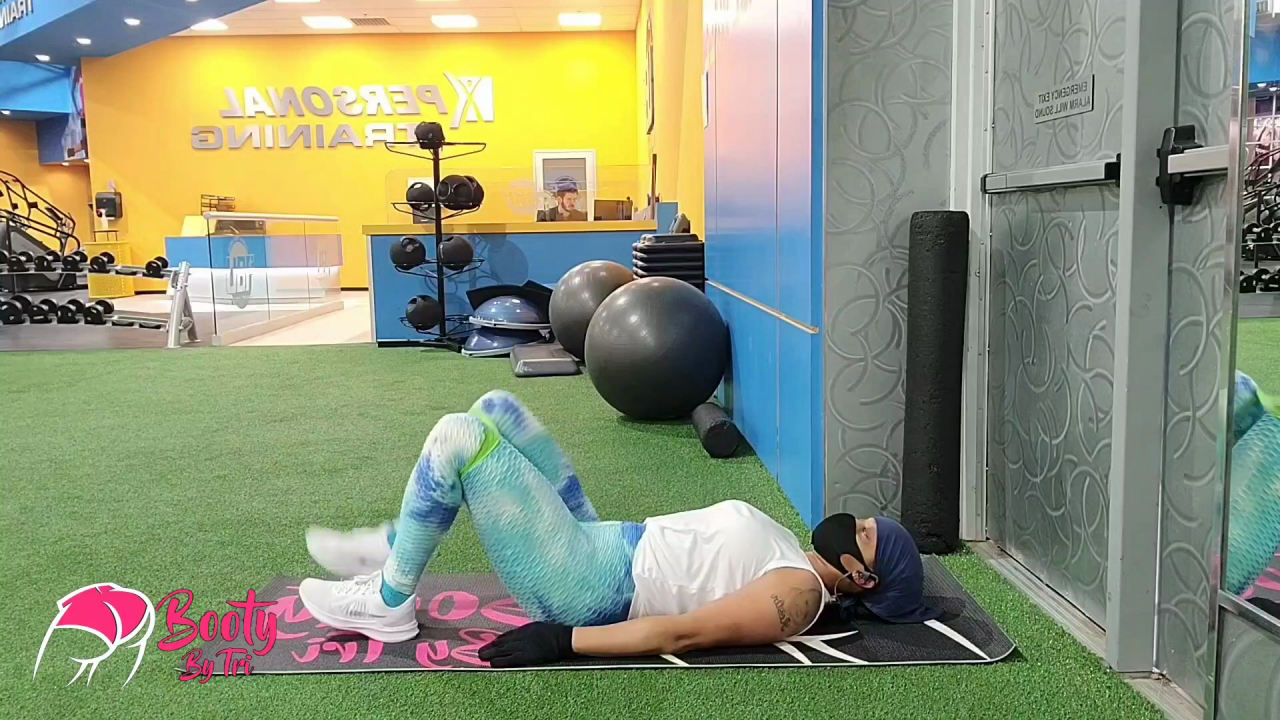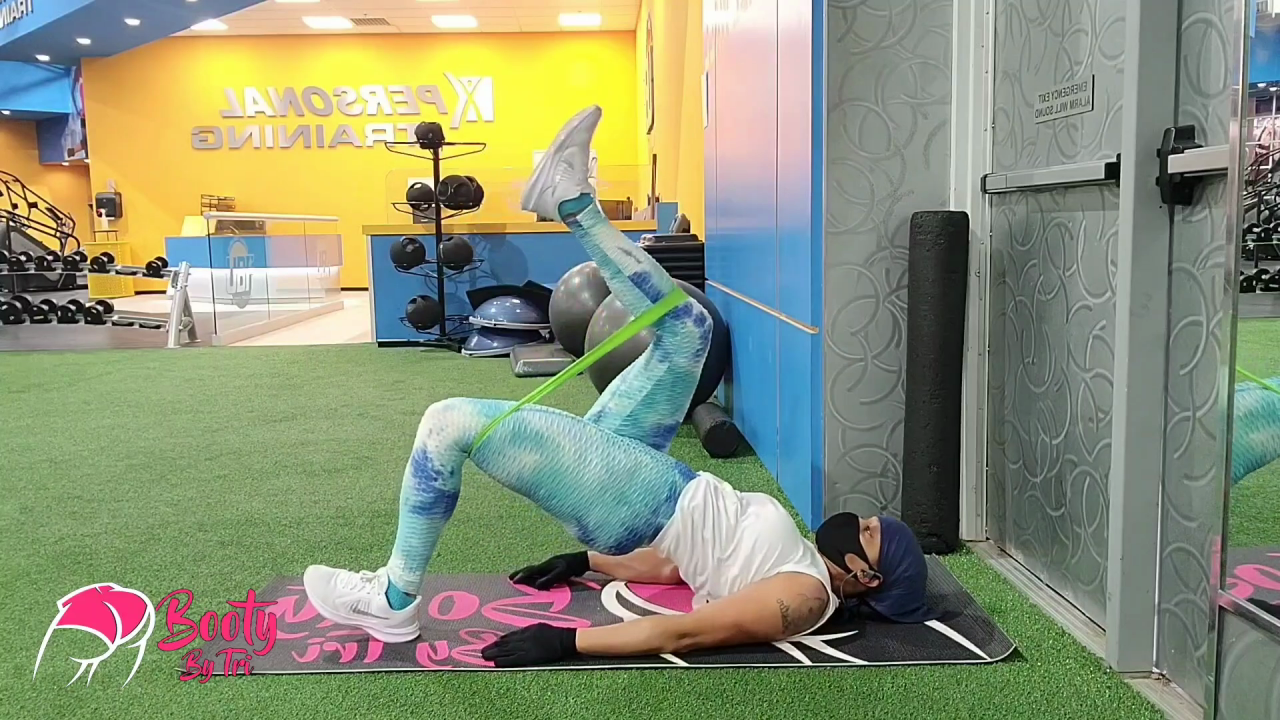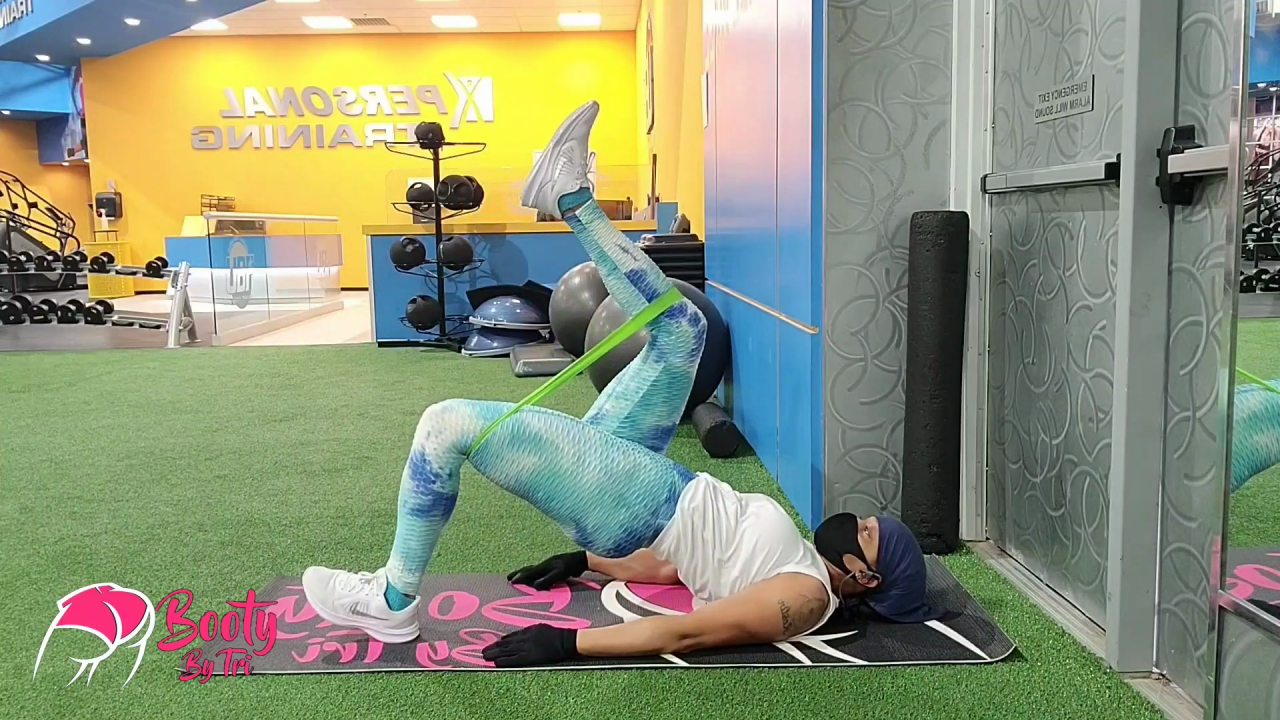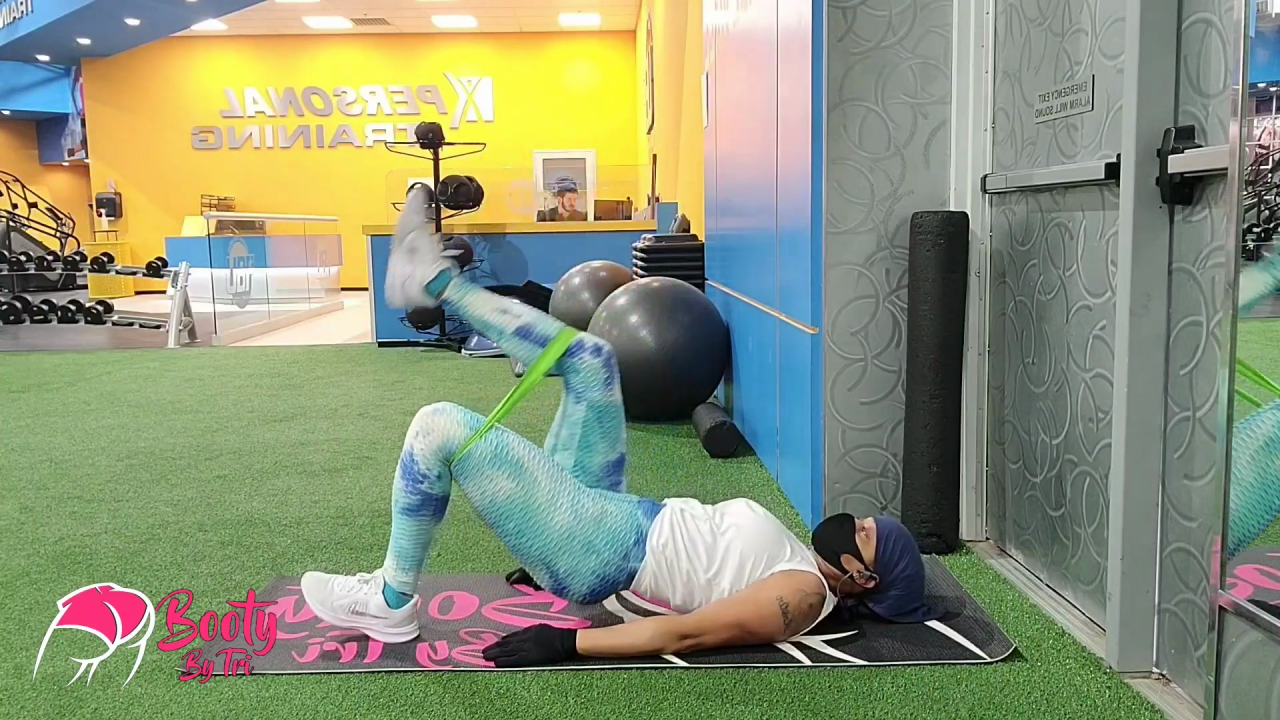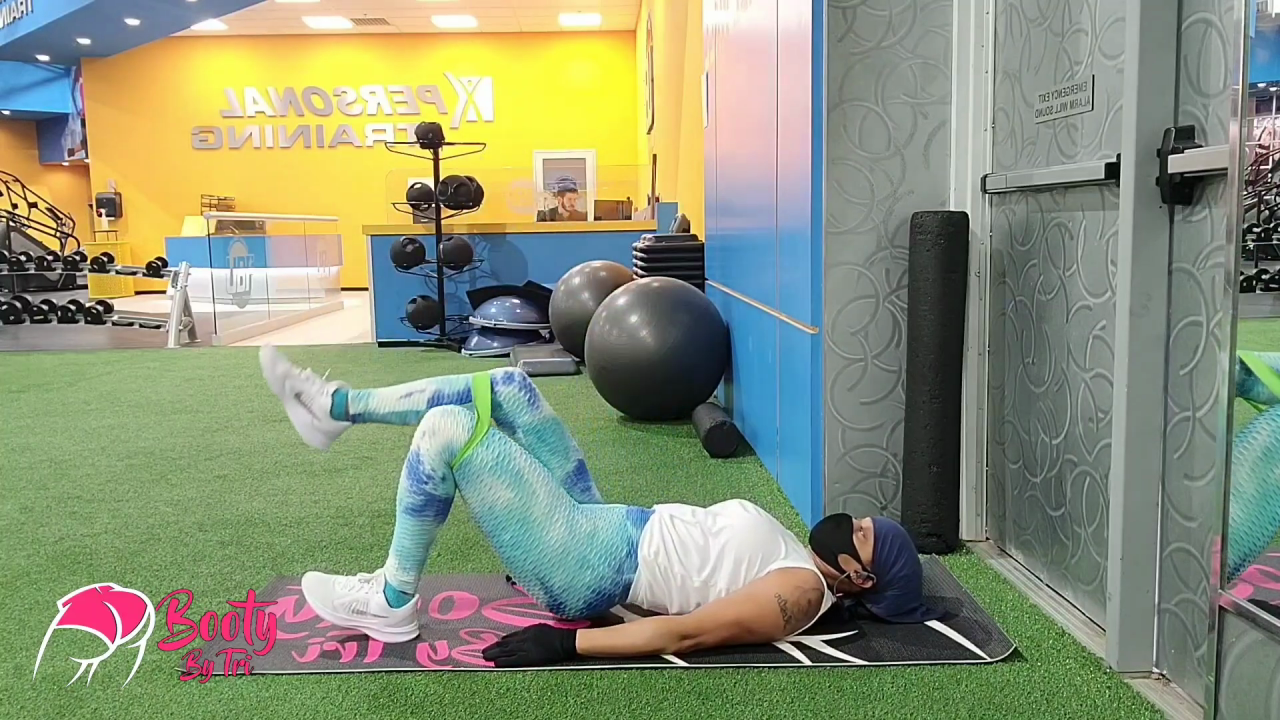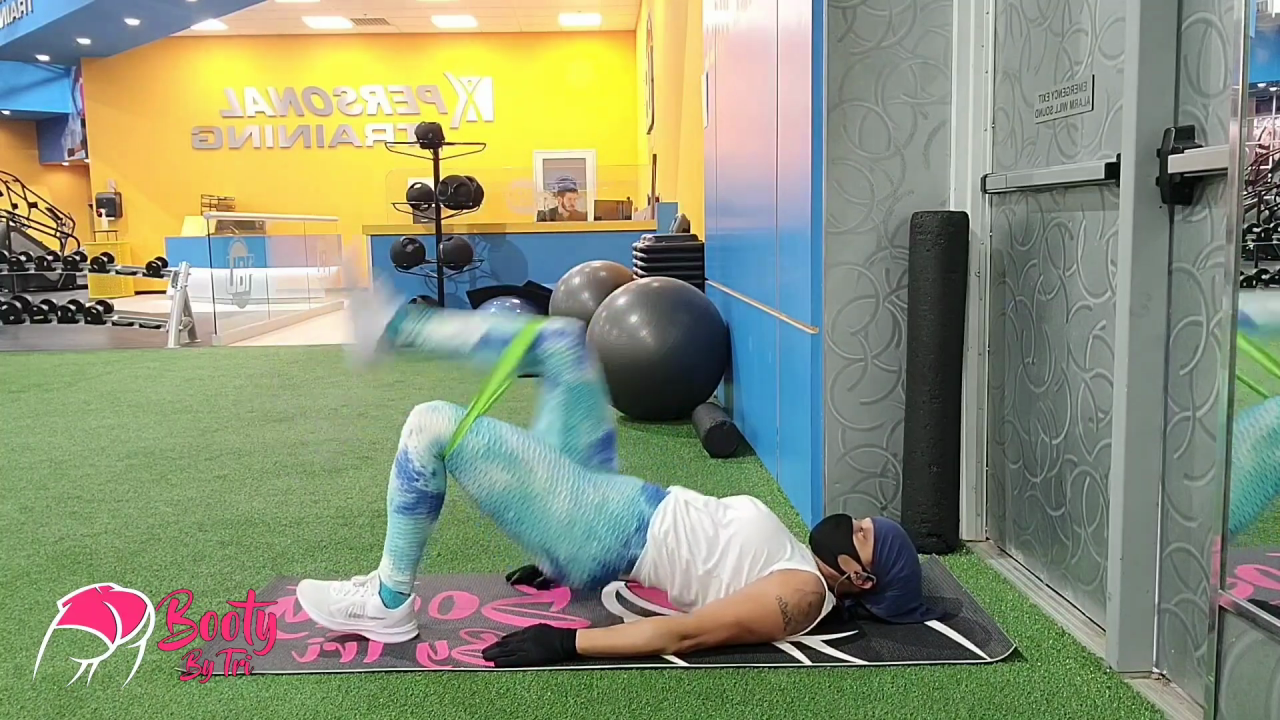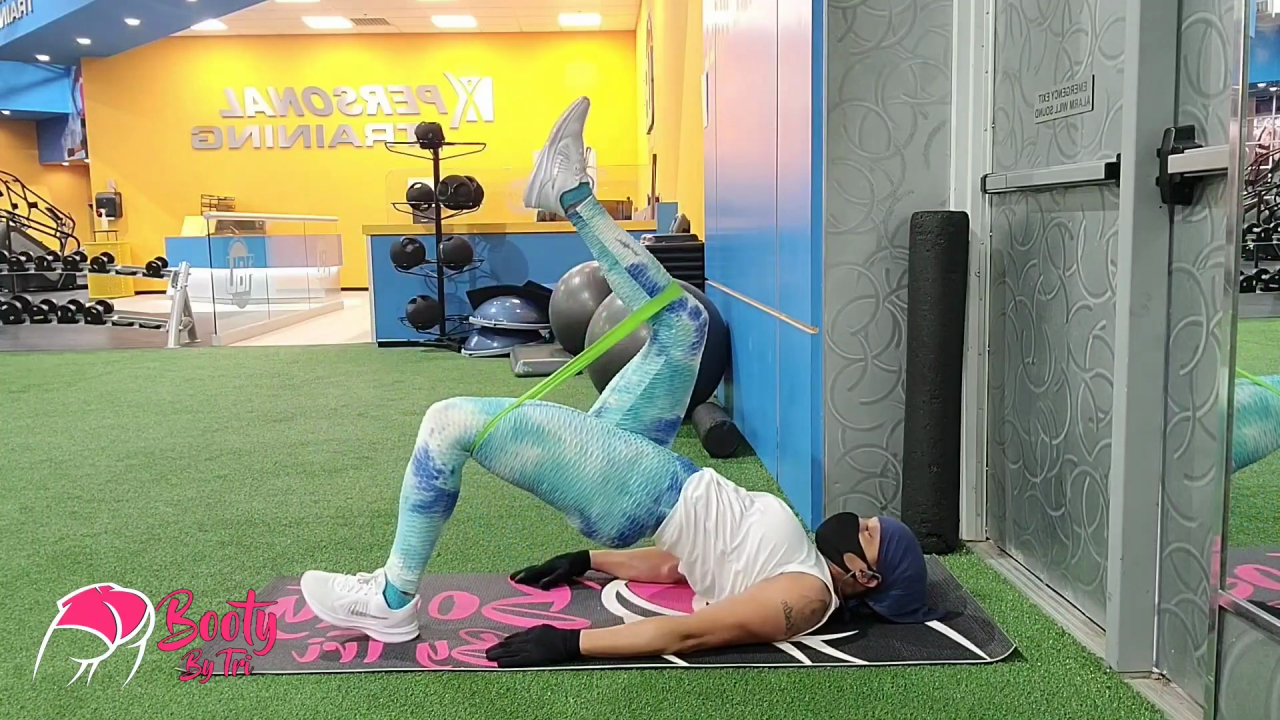
dt=0.7s
person 1, frame 1
left shoulder: (797, 597)
right shoulder: (789, 556)
left elbow: (681, 631)
left wrist: (562, 641)
left hip: (584, 583)
right hip: (604, 547)
left knee: (455, 438)
right knee: (498, 411)
left ankle: (387, 605)
right ankle: (395, 547)
person 1, frame 2
left shoulder: (804, 599)
right shoulder: (801, 562)
left elbow: (681, 633)
left wrist: (566, 641)
right wrist: (585, 561)
left hip: (631, 499)
right hip: (636, 479)
left knee: (449, 423)
right knee: (687, 326)
left ankle: (392, 603)
right ankle: (570, 199)
person 1, frame 3
left shoulder: (806, 598)
right shoulder: (799, 560)
left elbow: (683, 634)
left wrist: (568, 642)
right wrist: (584, 560)
left hip: (630, 500)
right hip: (635, 483)
left knee: (447, 424)
right knee: (681, 326)
left ankle: (392, 604)
right ankle: (569, 196)
person 1, frame 4
left shoulder: (801, 598)
right shoulder: (795, 561)
left elbow: (684, 633)
left wrist: (567, 643)
left hip: (593, 549)
right hip: (609, 516)
left knee: (439, 427)
right knee: (590, 357)
left ankle: (390, 607)
right ankle: (432, 280)
person 1, frame 5
left shoulder: (798, 595)
right shoulder: (791, 556)
left elbow: (683, 632)
left wrist: (568, 644)
left hip: (582, 565)
right hip: (598, 525)
left knee: (446, 428)
right knee: (505, 387)
left ankle: (390, 605)
right ankle: (333, 406)
person 1, frame 6
left shoulder: (799, 594)
right shoulder: (793, 553)
left elbow: (683, 634)
left wrist: (566, 642)
left hip: (598, 534)
right hip: (617, 503)
left knee: (433, 424)
right knee: (559, 338)
left ankle: (387, 605)
right ankle: (395, 325)
person 1, frame 7
left shoulder: (807, 596)
right shoulder: (804, 558)
left elbow: (686, 635)
left wrist: (572, 643)
right wrist: (587, 561)
left hip: (627, 490)
right hip: (637, 468)
left knee: (449, 421)
right knee: (684, 320)
left ankle: (391, 604)
right ankle: (570, 192)
